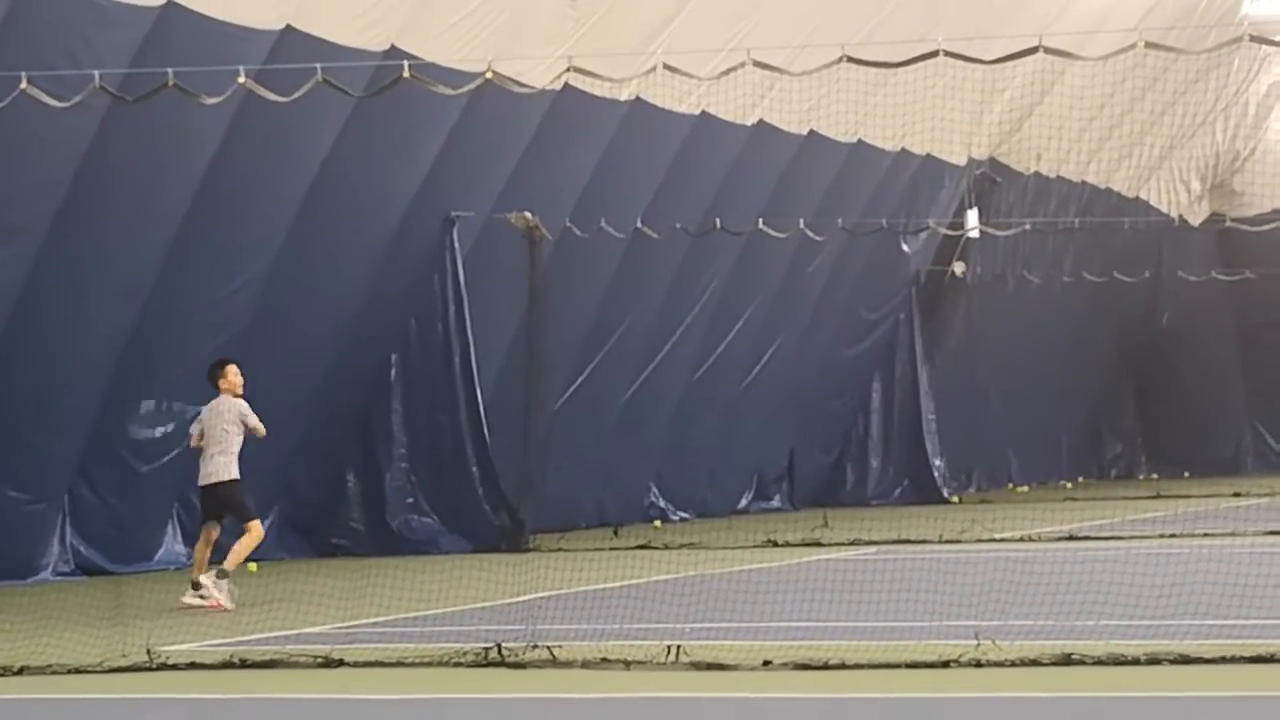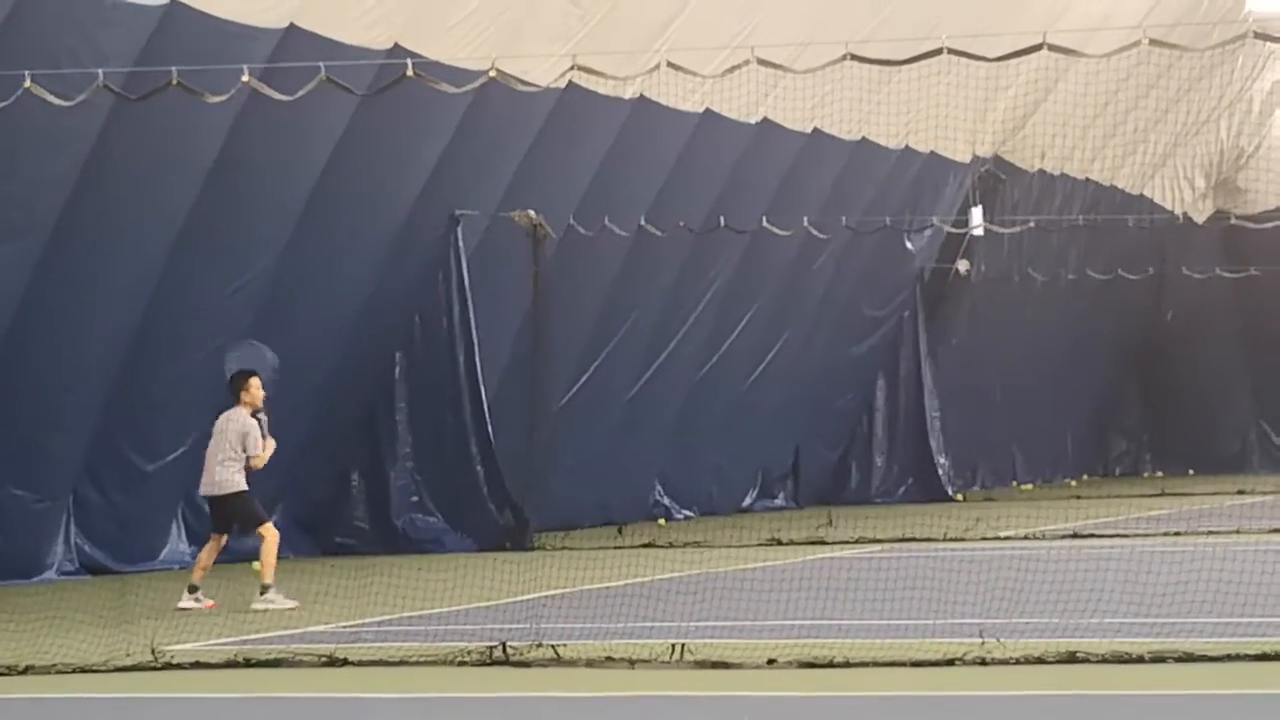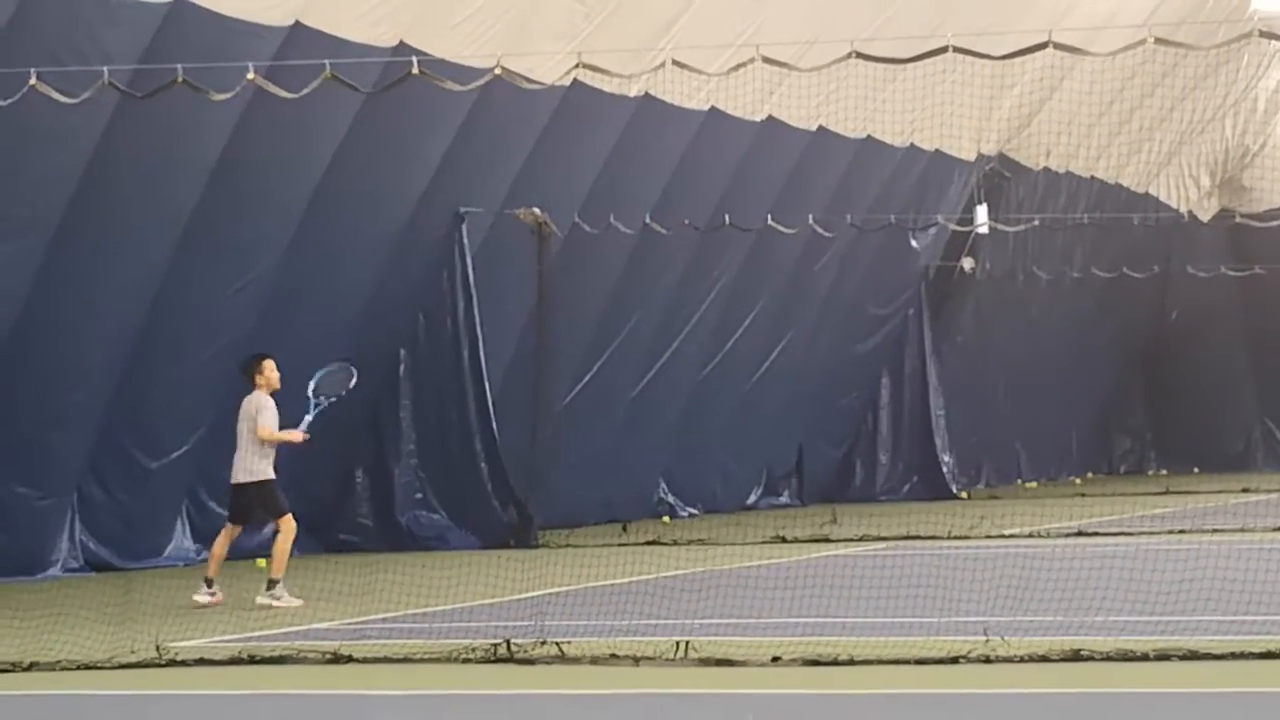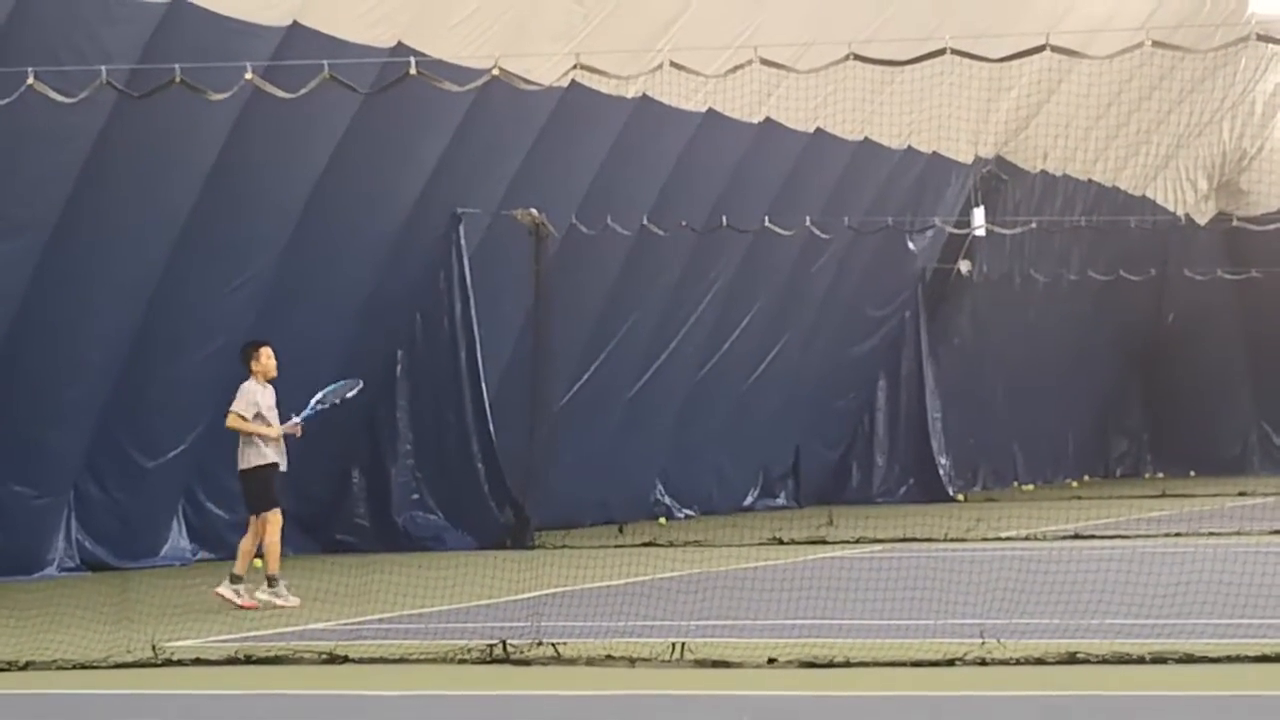
dt=0.2s
person 1, frame 1
left shoulder: (207, 410)
right shoulder: (238, 405)
left elbow: (194, 442)
right elbow: (260, 432)
right wrist: (246, 427)
left hip: (206, 479)
right hip: (225, 478)
left knee: (209, 534)
right knee: (255, 531)
left ankle: (196, 589)
right ankle: (220, 577)
person 1, frame 2
left shoulder: (223, 419)
right shoulder: (250, 424)
right elbow: (256, 463)
right wrist: (268, 448)
left hip: (212, 488)
right hip: (232, 488)
left knee: (216, 541)
right knee: (270, 535)
left ankle: (192, 594)
right ankle: (267, 594)
person 1, frame 3
left shoulder: (248, 402)
right shoulder: (266, 403)
right elbow: (263, 434)
left wrist: (286, 434)
right wrist: (290, 436)
left hip: (240, 476)
right hip: (259, 476)
left knee: (229, 532)
right knee: (287, 526)
left ankle: (208, 588)
right ankle: (273, 589)
person 1, frame 4
left shoulder: (267, 390)
right shoulder: (249, 389)
right elbow: (232, 421)
left wrist: (287, 428)
right wrist: (264, 430)
left hip: (265, 464)
right hip: (258, 464)
left knee: (257, 527)
right knee: (273, 521)
left ankle: (233, 584)
right ankle: (273, 586)
